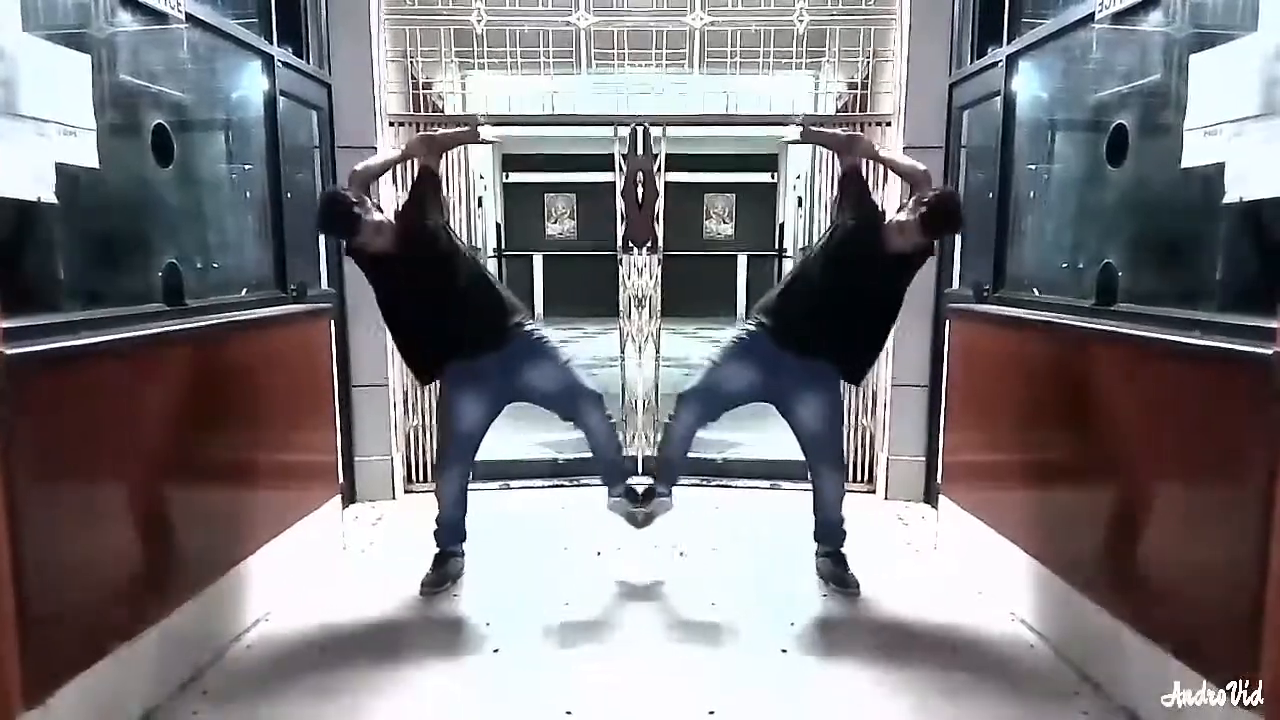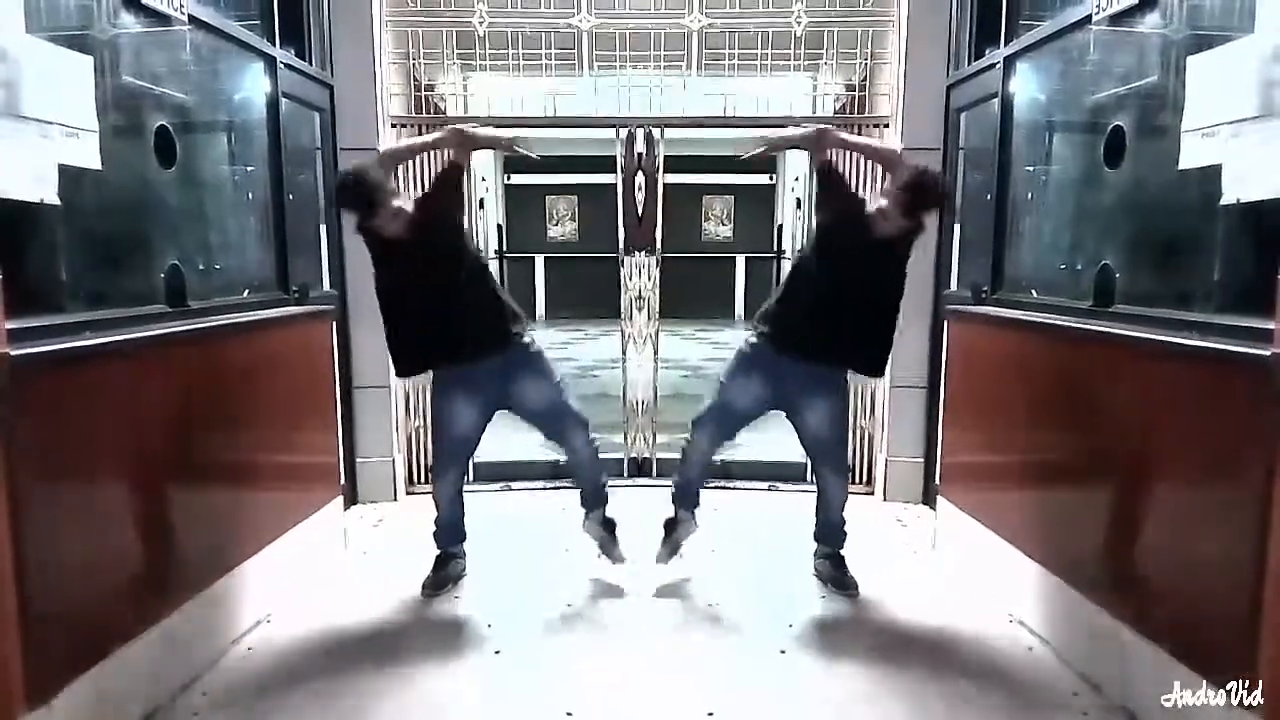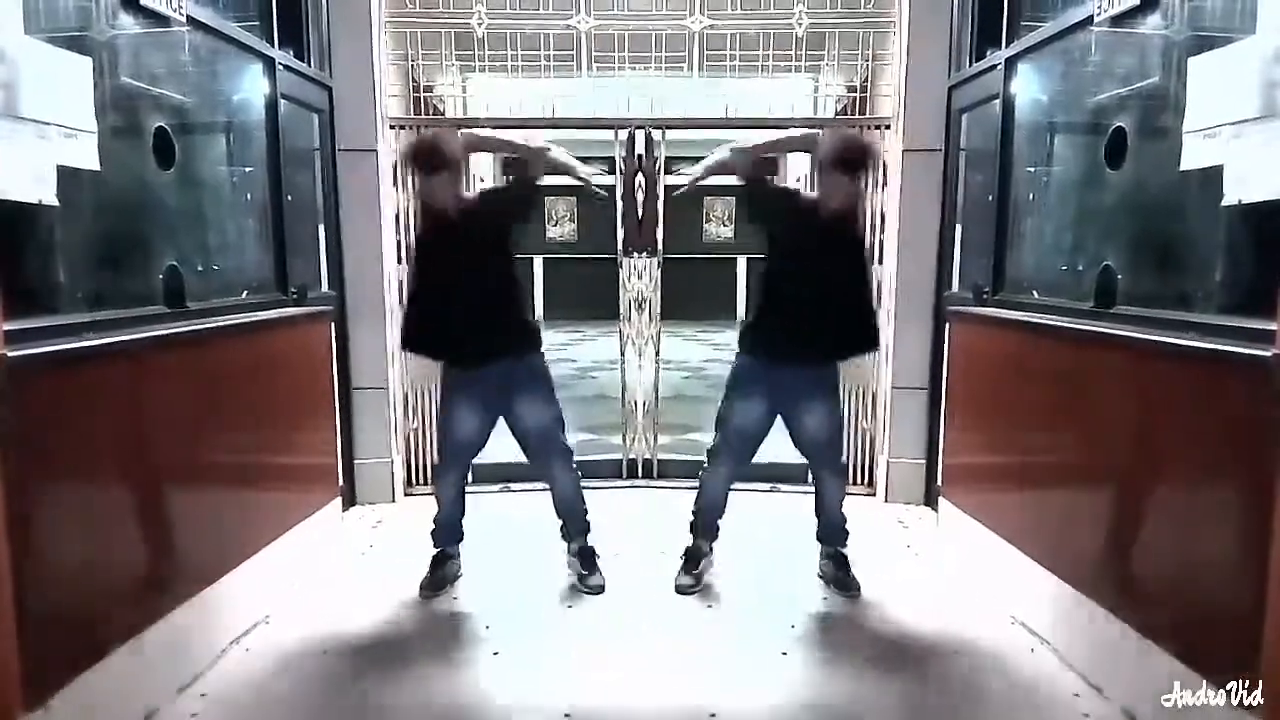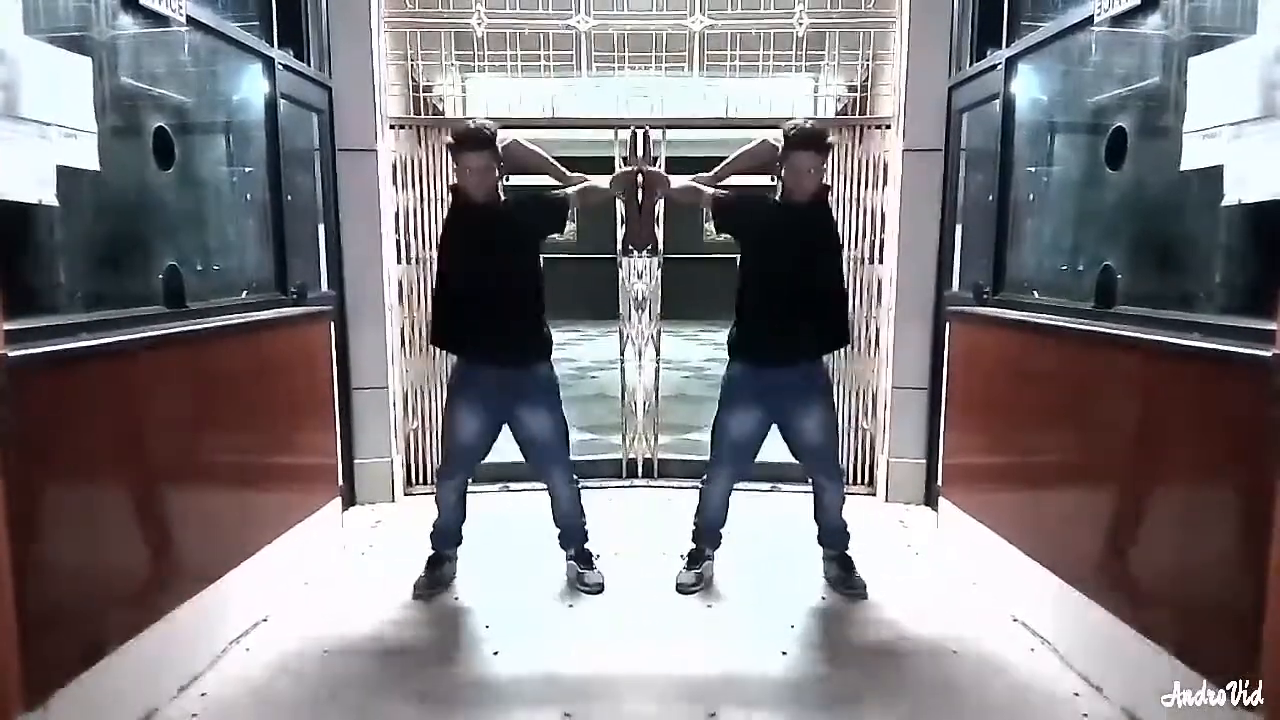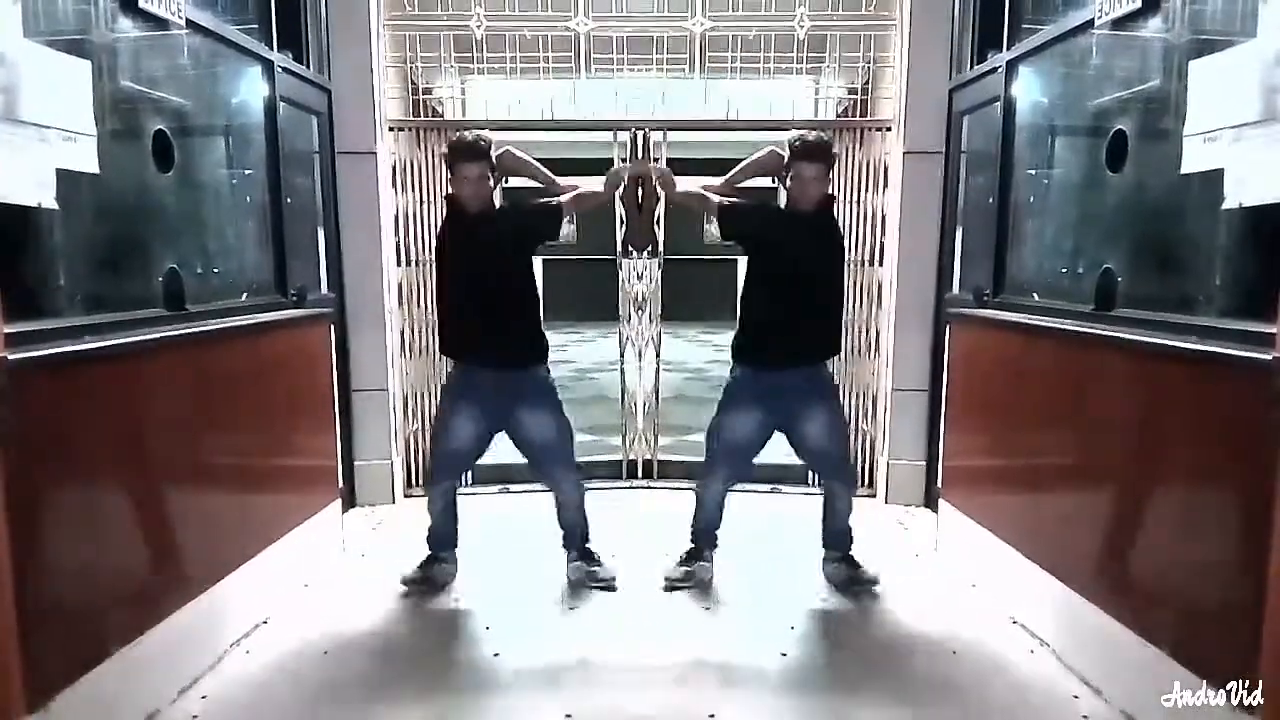
dt=0.3s
person 1, frame 1
left shoulder: (418, 218)
right shoulder: (368, 257)
left hip: (517, 342)
right hip: (465, 367)
left knee: (588, 407)
right knee: (452, 464)
left ankle: (619, 489)
right ankle: (449, 552)
person 1, frame 2
left shoulder: (436, 207)
right shoulder: (376, 239)
right elbow: (384, 160)
right wrist: (446, 140)
left hip: (510, 349)
right hip: (455, 369)
left knee: (571, 429)
right knee: (447, 467)
left ankle: (596, 512)
right ankle: (450, 553)
person 1, frame 3
left shoulder: (494, 208)
right shoulder: (430, 212)
left elbow: (539, 157)
right elbow: (454, 141)
left wrist: (572, 167)
left hip: (520, 364)
right hip: (464, 371)
left knee: (556, 460)
right knee: (450, 468)
left ankle: (579, 546)
right ankle: (447, 553)
person 1, frame 4
left shoulder: (525, 212)
right shoulder: (458, 209)
left elbow: (582, 194)
right elbow: (513, 146)
left wrist: (603, 185)
right wrist: (568, 178)
left hip: (530, 371)
right hip: (474, 372)
left knee: (557, 470)
right knee: (453, 470)
left ankle: (577, 552)
right ankle: (444, 555)
person 1, frame 5
left shoulder: (518, 220)
right shoulder: (453, 218)
left elbow: (575, 202)
right elbow: (505, 155)
left wrist: (609, 187)
right wrist: (559, 186)
left hip: (527, 376)
right hip: (470, 378)
left knee: (561, 470)
right knee: (441, 473)
left ankle: (579, 553)
right ankle: (441, 556)
person 2, frame 1
left shoulder: (912, 257)
right shoulder: (861, 217)
left hip: (816, 368)
right hip: (764, 342)
left knee: (828, 464)
right knee: (691, 407)
left ankle: (830, 552)
right ankle: (660, 489)
person 2, frame 2
left shoulder: (904, 239)
right shoulder: (843, 207)
left elbow: (894, 159)
left wrist: (831, 139)
left hip: (824, 369)
right hip: (769, 349)
left knee: (832, 466)
right knee: (709, 428)
left ankle: (829, 552)
right ankle: (683, 512)
person 2, frame 3
left shoulder: (850, 214)
right shoulder: (785, 208)
left elbow: (827, 141)
right elbow: (740, 160)
right wrist: (707, 168)
left hip: (815, 370)
right hip: (759, 364)
left knee: (828, 468)
right knee: (724, 460)
left ankle: (832, 553)
right ankle: (700, 545)
person 2, frame 4
left shoulder: (820, 209)
right shoulder: (756, 211)
left elbow: (768, 148)
right elbow: (699, 193)
left wrist: (708, 181)
right wrist: (686, 186)
left hip: (804, 372)
right hip: (749, 370)
left knee: (827, 472)
right knee: (723, 469)
left ankle: (835, 555)
right ankle: (703, 552)
person 2, frame 5
left shoulder: (825, 218)
right shoulder: (762, 220)
left elbow: (774, 155)
right elbow: (708, 202)
left wrist: (719, 188)
right wrist: (678, 189)
left hip: (809, 378)
right hip: (752, 376)
left knee: (839, 473)
right knee: (719, 469)
left ankle: (838, 556)
right ankle: (701, 551)
